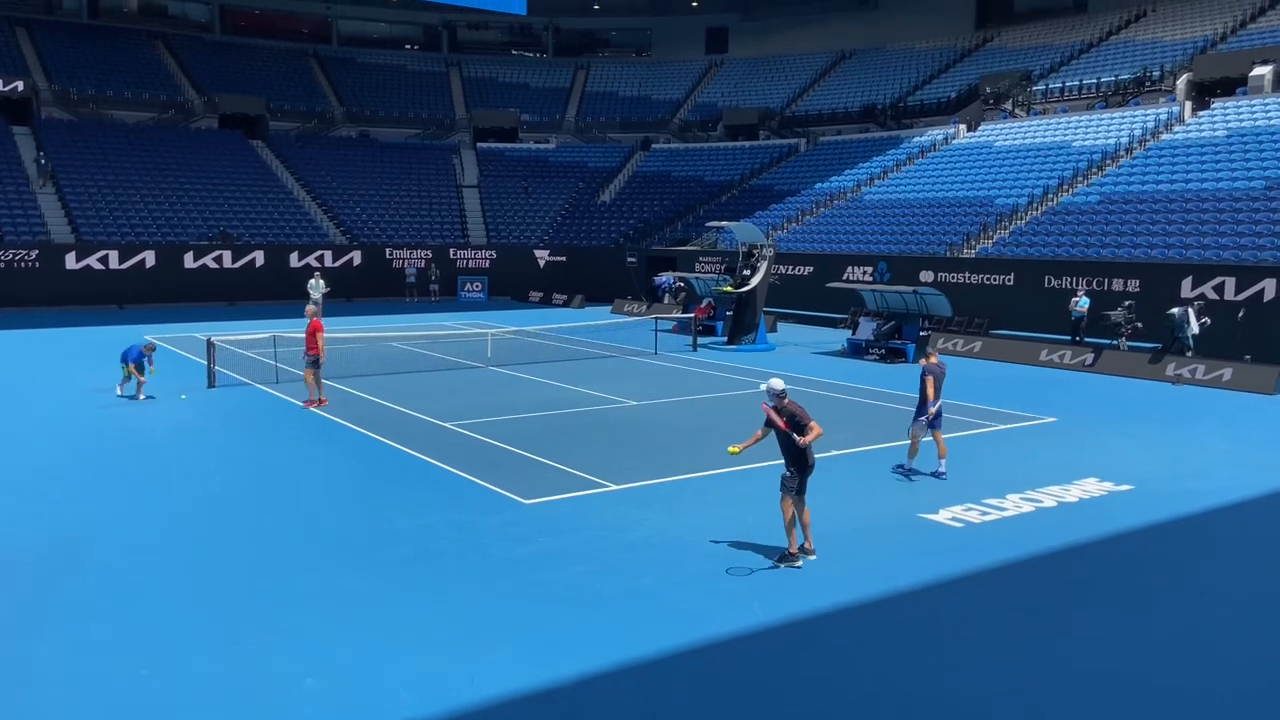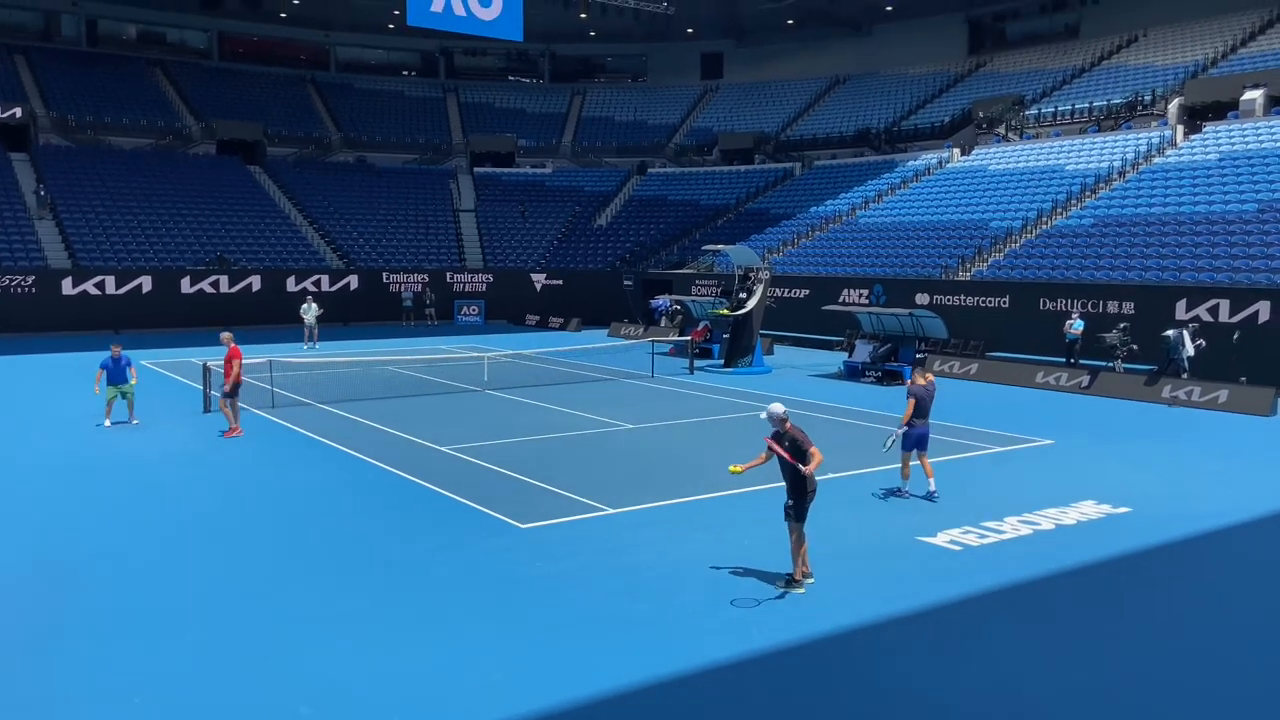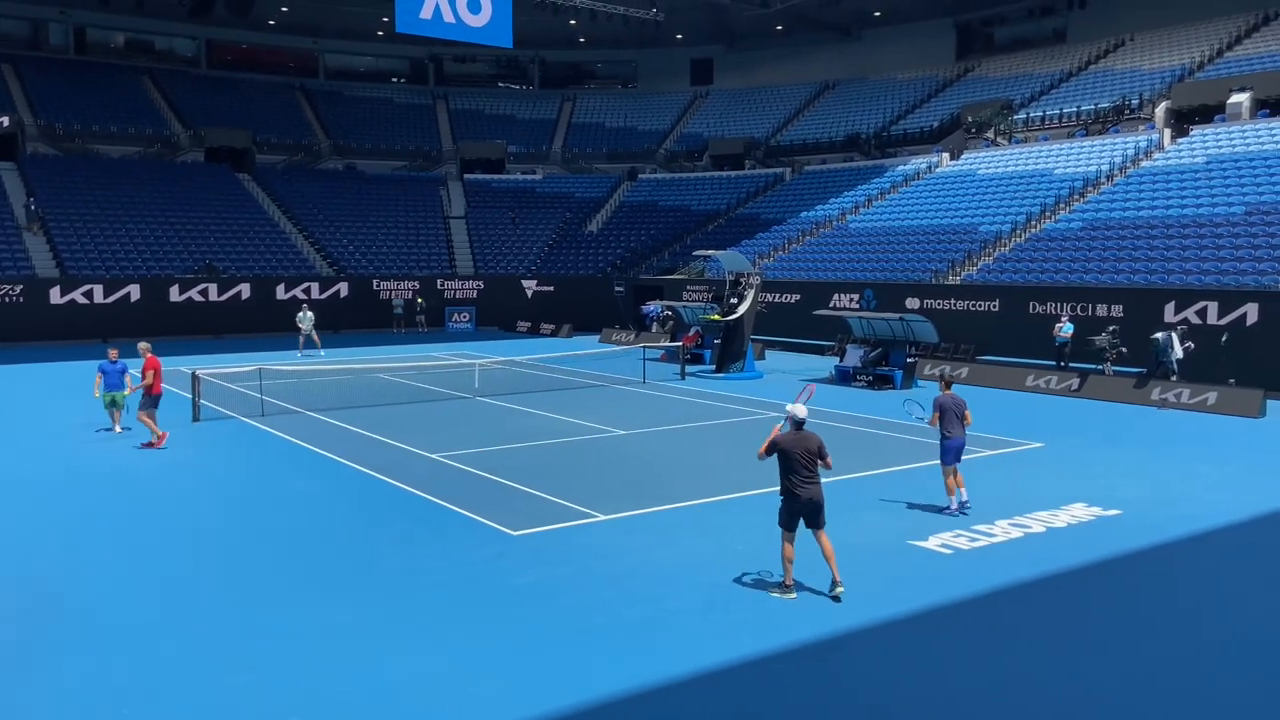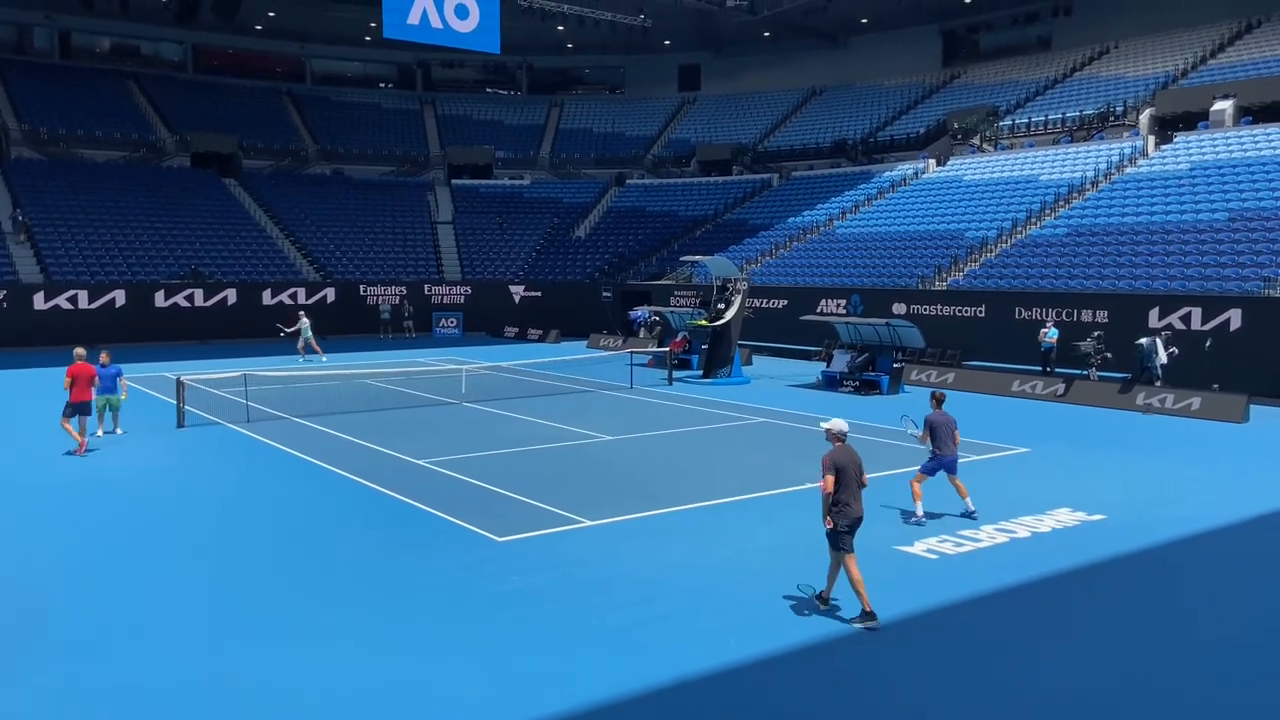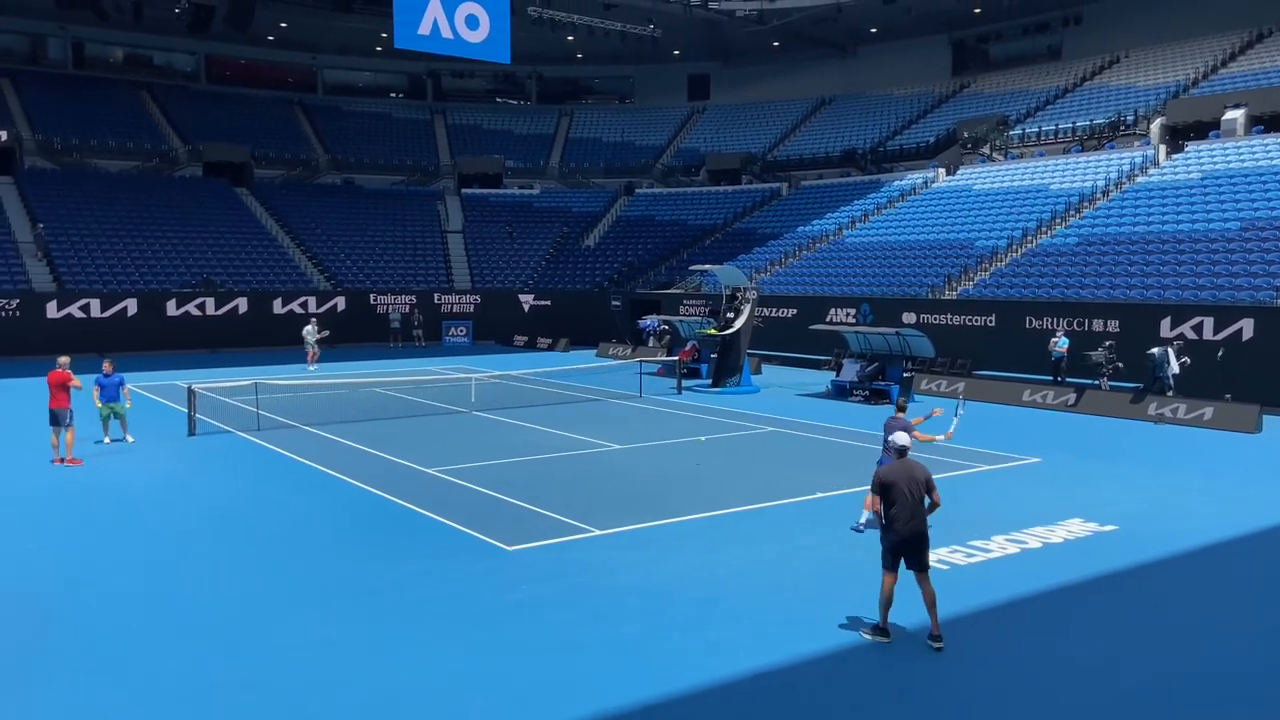
dt=1s
person 1, frame 1
left shoulder: (794, 410)
right shoulder: (774, 411)
left elbow: (818, 430)
right elbow: (762, 432)
left wrist: (807, 439)
right wrist: (743, 446)
left hip: (800, 464)
right hip: (794, 463)
left knee: (786, 503)
right knee: (799, 503)
left ankle: (792, 554)
right ankle: (808, 547)
person 1, frame 2
left shoulder: (796, 435)
right shoulder: (777, 435)
left elbow: (818, 455)
right elbow: (767, 455)
left wrist: (811, 467)
right wrist: (745, 467)
left hip: (802, 490)
right hip: (794, 489)
left knee: (795, 531)
right knee: (797, 529)
left ankle: (797, 581)
right ankle: (806, 571)
person 1, frame 3
left shoulder: (780, 440)
right shoulder: (815, 439)
left elbow: (760, 455)
right elbow: (828, 465)
left wrist: (772, 435)
left hip: (793, 498)
right hip: (815, 495)
left knee: (787, 540)
right knee: (821, 537)
left ankle: (788, 586)
right ankle: (837, 581)
person 1, frame 4
left shoulder: (830, 457)
right shoulder: (853, 454)
left elbow: (828, 490)
right elbow: (863, 483)
left wrist: (825, 514)
left hip: (840, 516)
right hip: (856, 513)
left knee: (849, 563)
right knee: (836, 555)
left ankle: (868, 612)
right ankle: (825, 596)
person 1, frame 5
left shoulder: (882, 472)
right shoulder: (922, 470)
left elbow: (876, 508)
right elbow: (936, 501)
left wrist: (883, 527)
left hip: (893, 534)
right hip: (919, 534)
left knee: (889, 581)
right knee: (924, 581)
left ankle: (882, 628)
right ankle: (935, 634)
